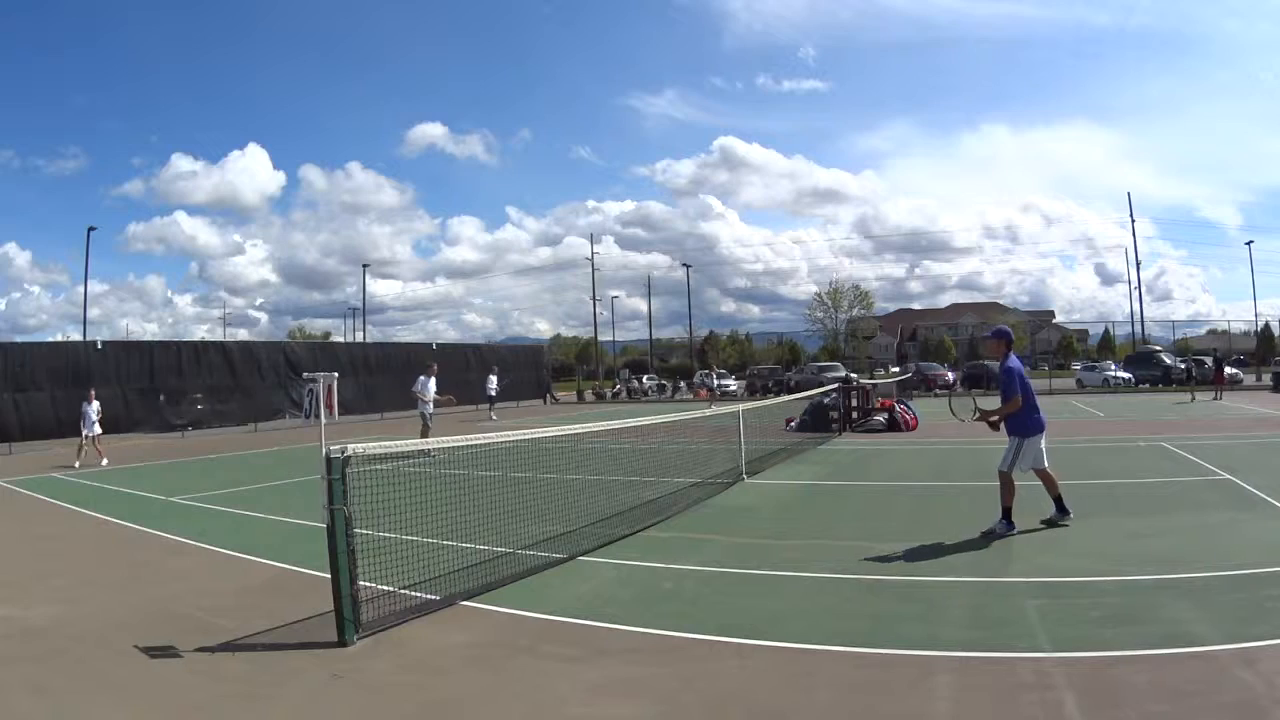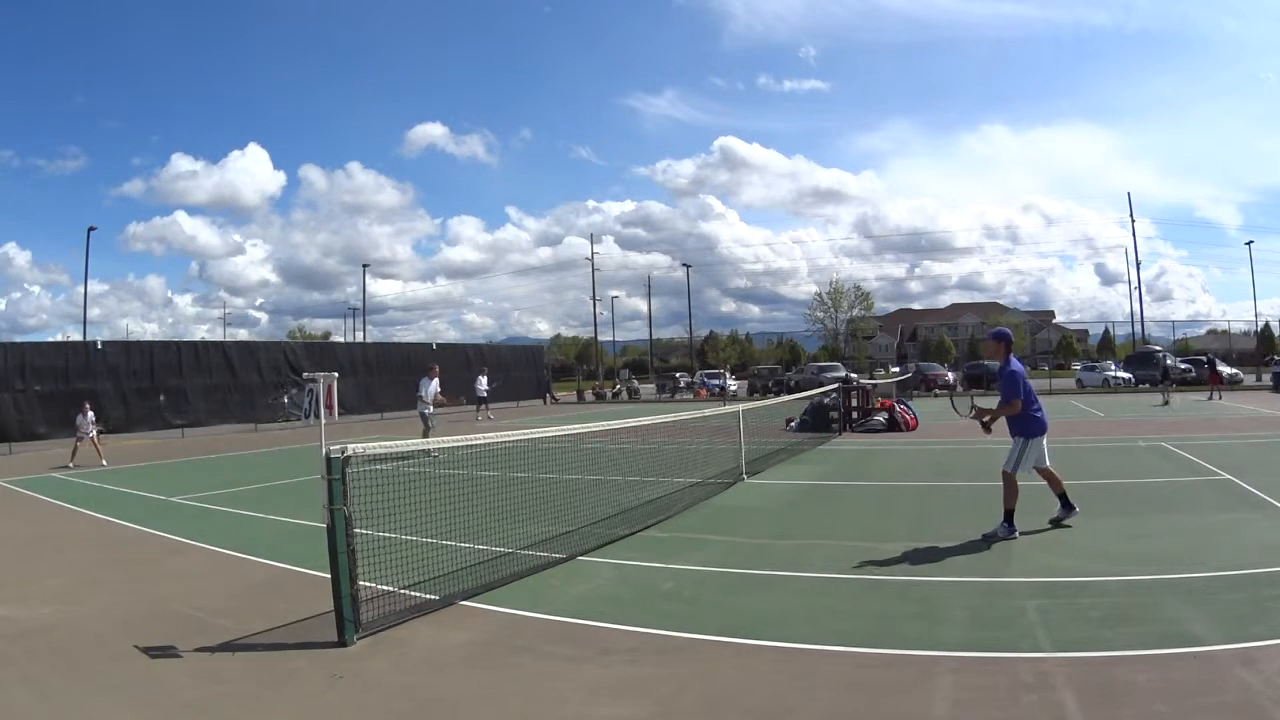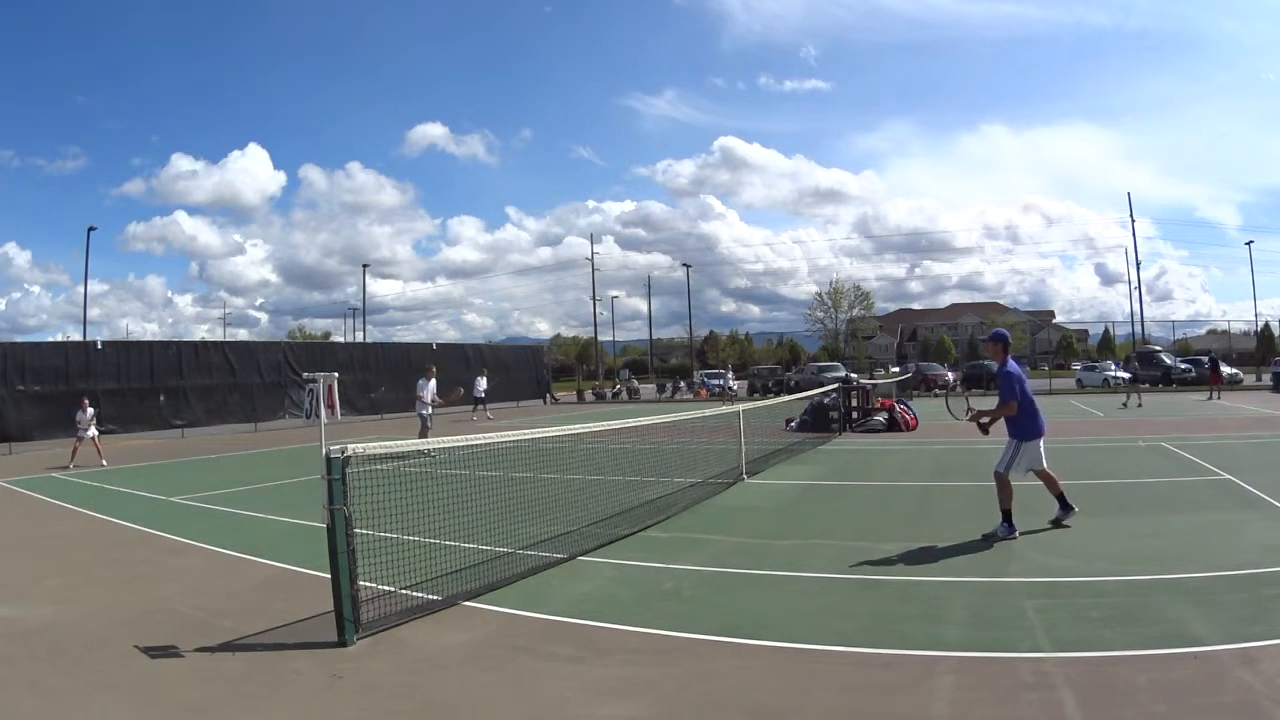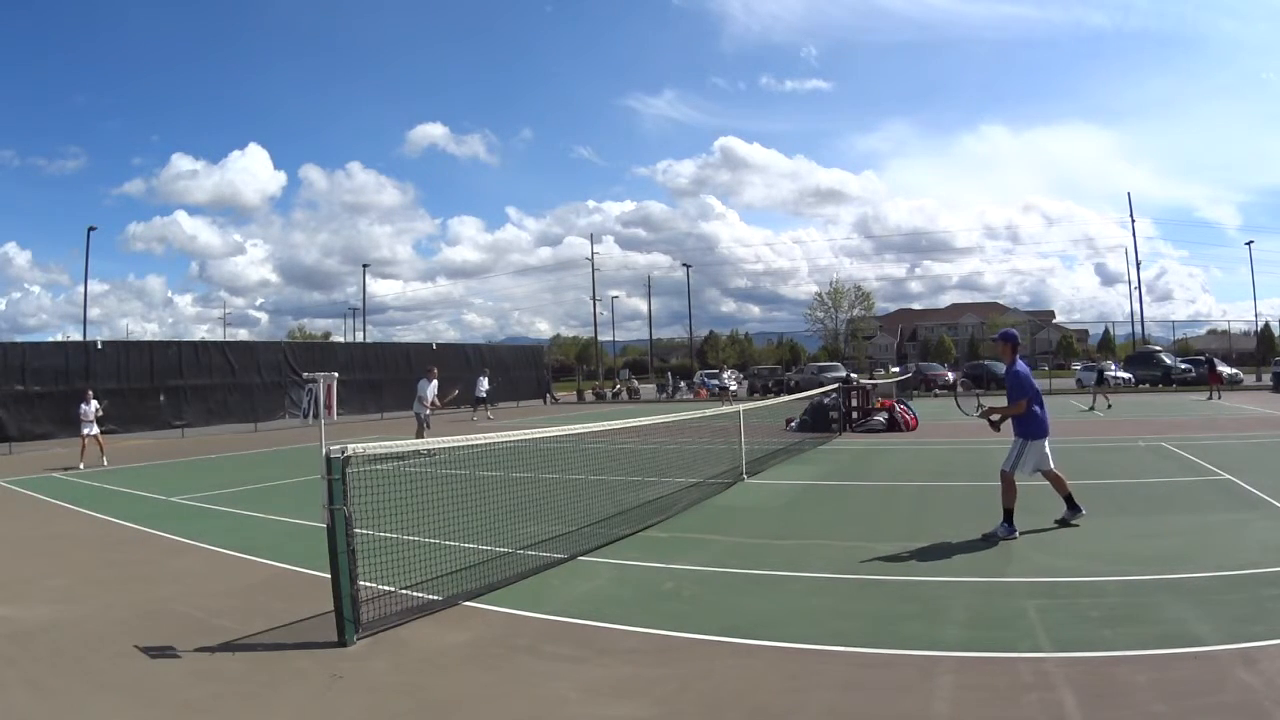
dt=1s
person 1, frame 1
left shoulder: (1009, 368)
right shoulder: (1010, 365)
left elbow: (1016, 402)
left wrist: (991, 414)
right wrist: (999, 419)
left hip: (1024, 430)
right hip: (1033, 426)
left knee: (1004, 472)
right knee: (1041, 470)
left ankle: (1006, 522)
right ankle: (1062, 511)
person 1, frame 2
left shoulder: (1012, 371)
right shoulder: (1004, 369)
left elbow: (1015, 407)
right elbow: (1005, 401)
left wrist: (986, 412)
right wrist: (990, 420)
left hip: (1028, 430)
right hip: (1034, 426)
left knee: (1008, 474)
right knee: (1043, 469)
left ankle: (1008, 526)
right ankle: (1067, 507)
person 1, frame 3
left shoulder: (1008, 373)
right shoulder: (1005, 370)
left elbow: (1011, 409)
right elbow: (1004, 404)
left wrist: (983, 414)
right wrist: (988, 423)
left hip: (1024, 433)
right hip: (1032, 428)
left knee: (1001, 474)
right knee: (1040, 470)
left ankle: (1007, 526)
right ankle: (1065, 507)
person 1, frame 4
left shoulder: (1016, 372)
right shoulder: (1016, 369)
left elbow: (1020, 406)
left wrist: (993, 411)
right wrist: (1000, 419)
left hip: (1029, 433)
right hip: (1037, 429)
left knee: (1007, 474)
right knee: (1048, 471)
left ankle: (1008, 526)
right ankle: (1073, 508)
